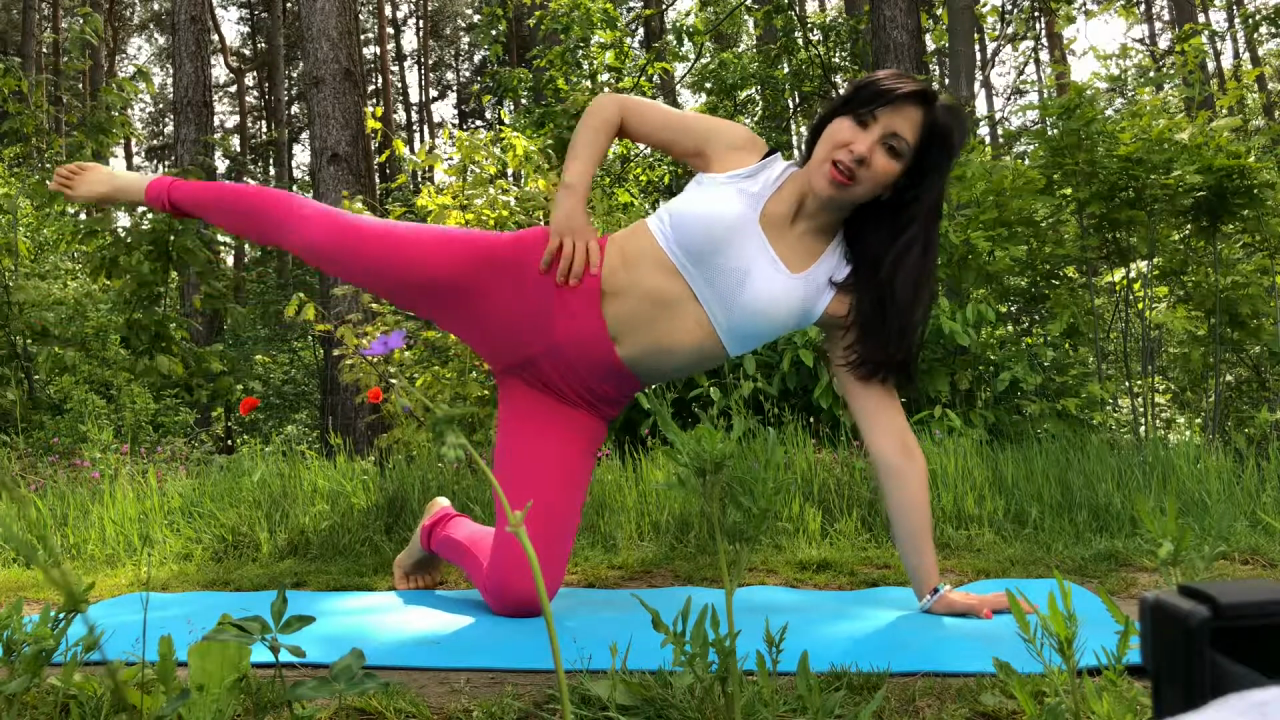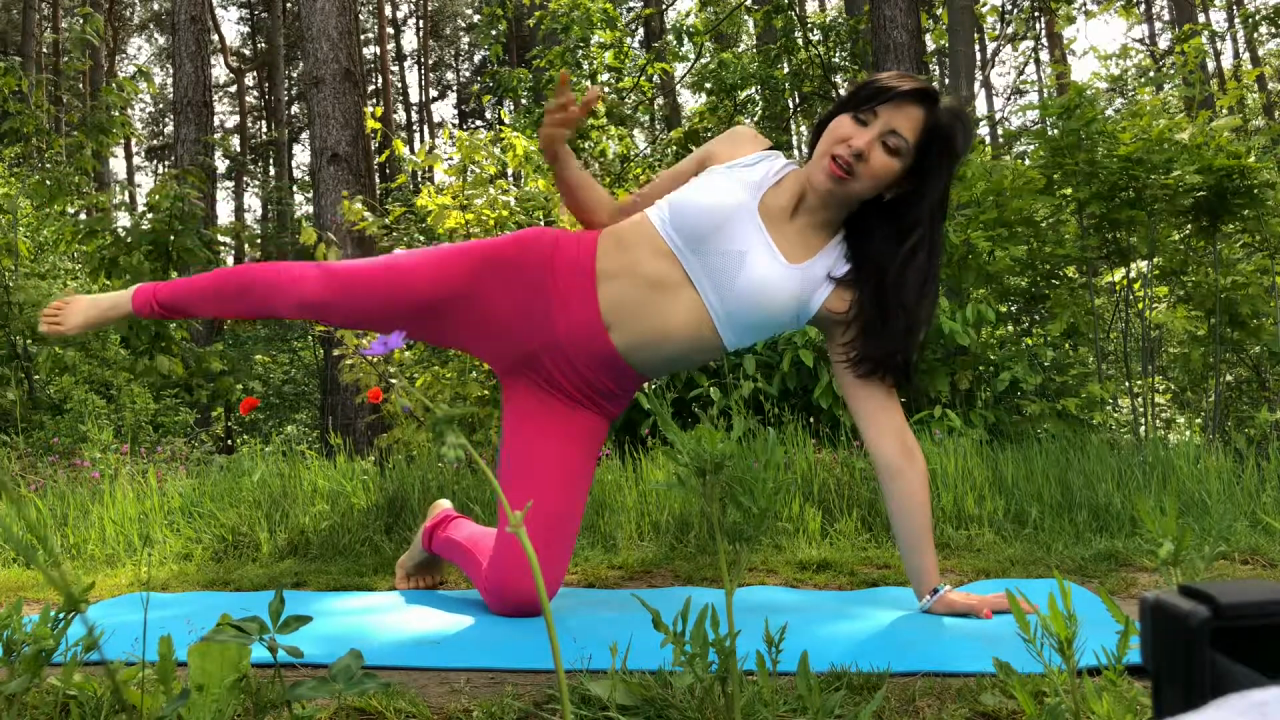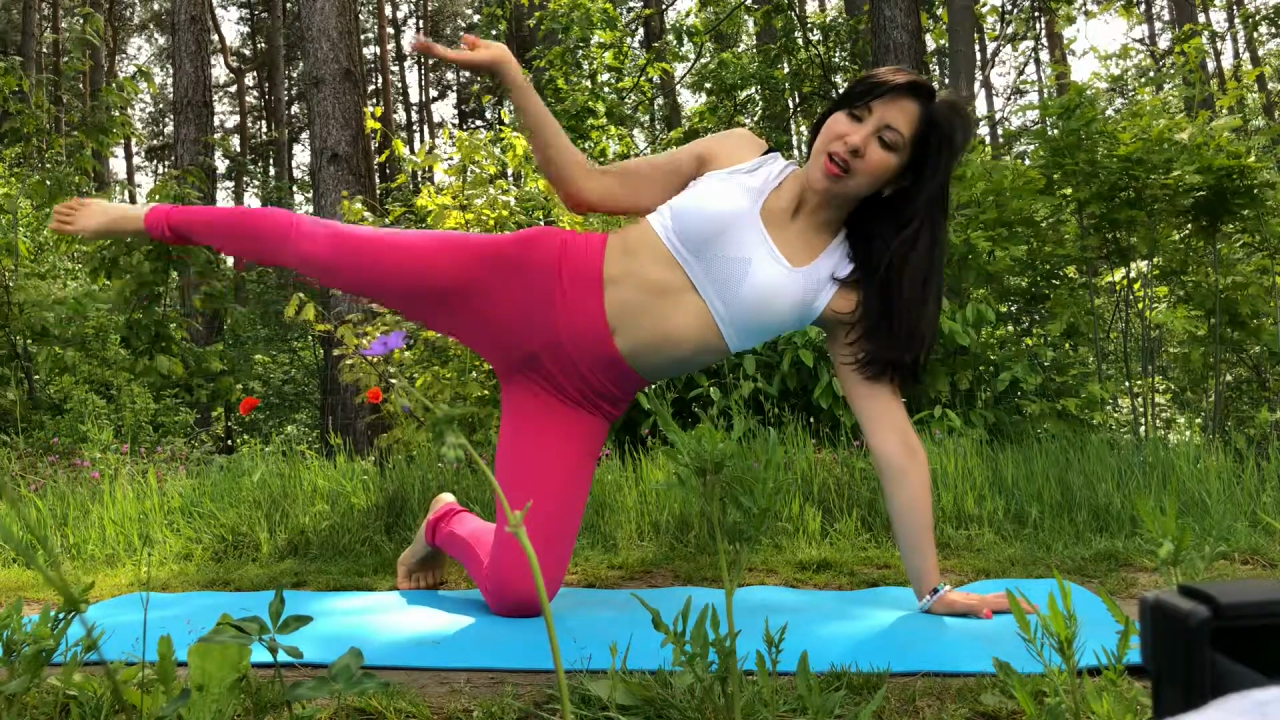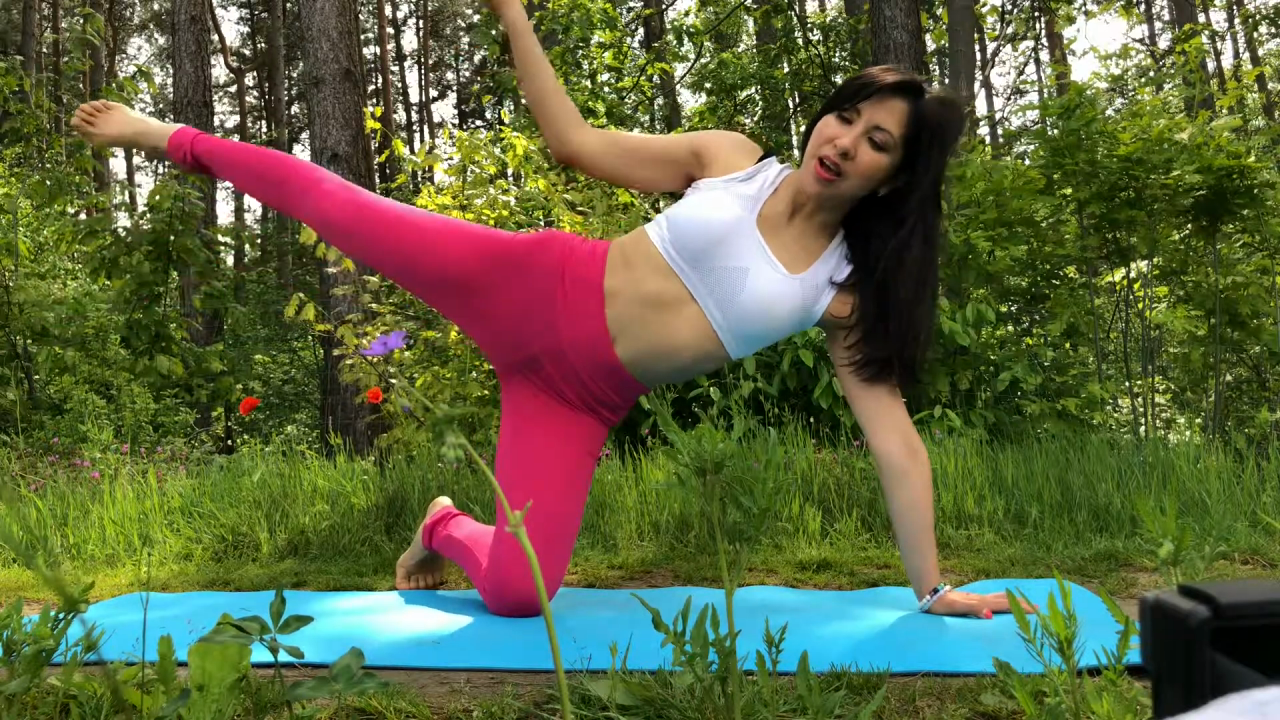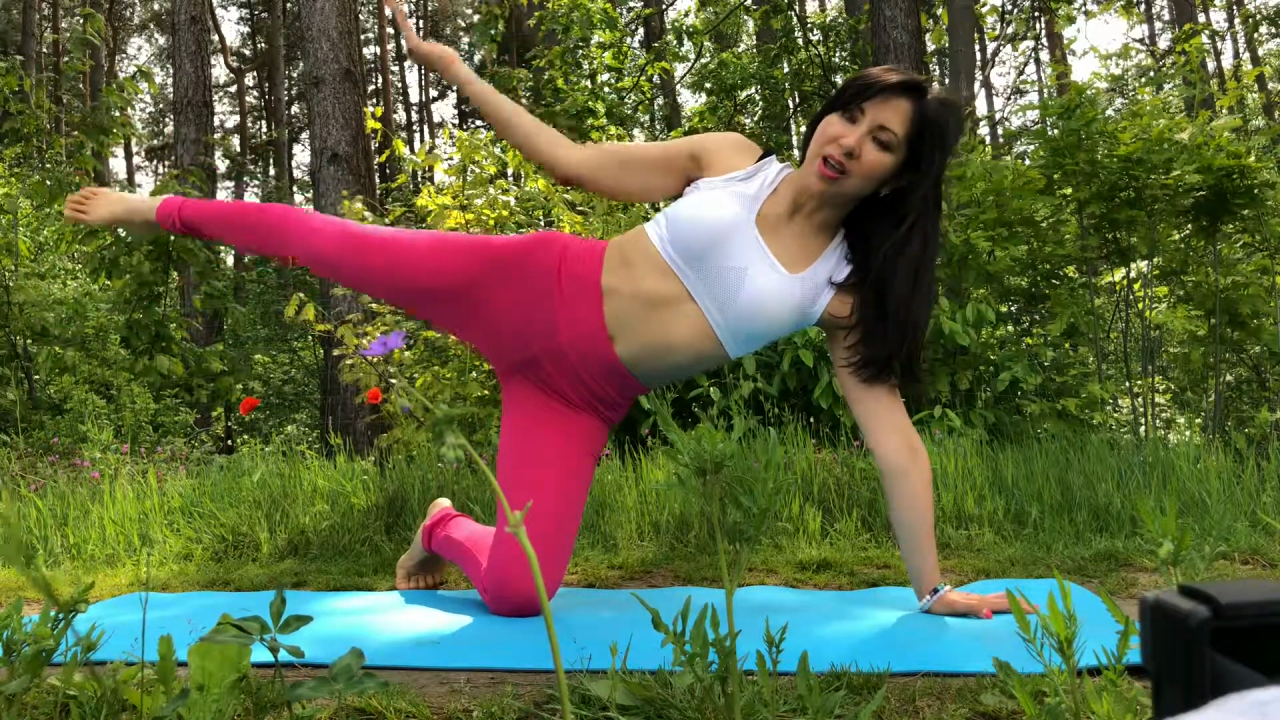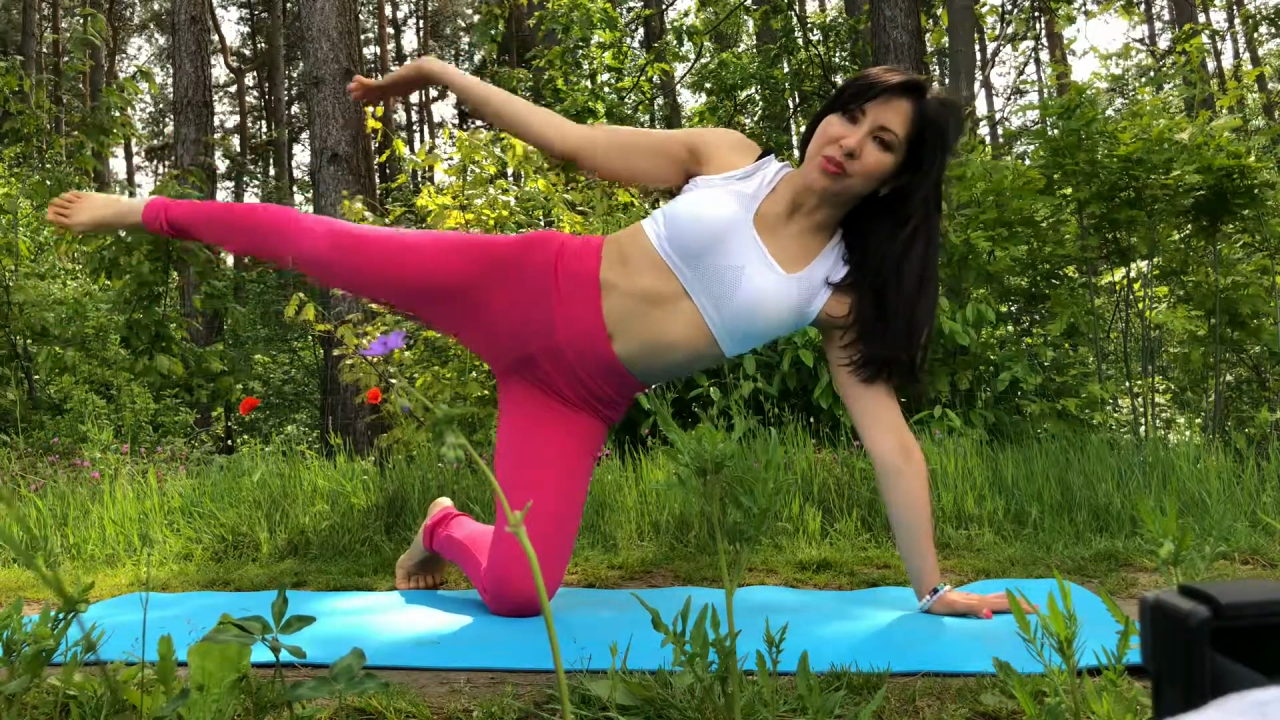
dt=0.3s
person 1, frame 1
left shoulder: (846, 294)
right shoulder: (738, 147)
left elbow: (891, 436)
right elbow: (607, 107)
left wrist: (932, 585)
right wrist: (569, 201)
left hip: (575, 396)
right hip: (526, 287)
left knee: (520, 593)
right knee: (326, 234)
left ankle: (445, 531)
right ankle: (146, 189)
person 1, frame 2
left shoulder: (845, 291)
right shoulder: (743, 151)
left elbow: (891, 437)
right elbow: (605, 214)
left wrist: (931, 585)
right wrist: (556, 147)
left hip: (579, 393)
right hip: (532, 285)
left knee: (521, 593)
right knee: (320, 285)
left ankle: (448, 532)
right ankle: (136, 299)
person 1, frame 3
left shoulder: (849, 292)
right shoulder: (738, 155)
left elbow: (893, 435)
right elbow: (583, 184)
left wrist: (932, 586)
right wrist: (511, 73)
left hip: (580, 396)
right hip: (536, 288)
left knee: (519, 592)
right knee: (326, 247)
left ankle: (450, 528)
right ankle: (144, 217)
person 1, frame 4
left shoulder: (847, 293)
right shoulder: (729, 158)
left elbow: (893, 434)
right elbow: (577, 144)
left wrist: (931, 585)
left hip: (580, 397)
right hip: (534, 287)
left knee: (517, 593)
right knee: (339, 208)
left ankle: (450, 528)
right ankle: (174, 139)
person 1, frame 5
left shoulder: (846, 297)
right shoulder: (727, 158)
left elbow: (891, 434)
right elbow: (573, 164)
left wrist: (930, 580)
left hip: (579, 392)
right hip: (531, 286)
left knee: (517, 591)
right knee: (335, 245)
left ankle: (445, 531)
right ankle: (157, 213)
person 1, frame 6
left shoulder: (842, 295)
right shoulder: (726, 156)
left elbow: (890, 438)
right elbow: (574, 142)
left wrist: (933, 587)
right wrist: (446, 75)
left hip: (578, 399)
right hip: (531, 290)
left knee: (519, 593)
right knee: (328, 245)
left ankle: (449, 531)
right ankle: (147, 212)
